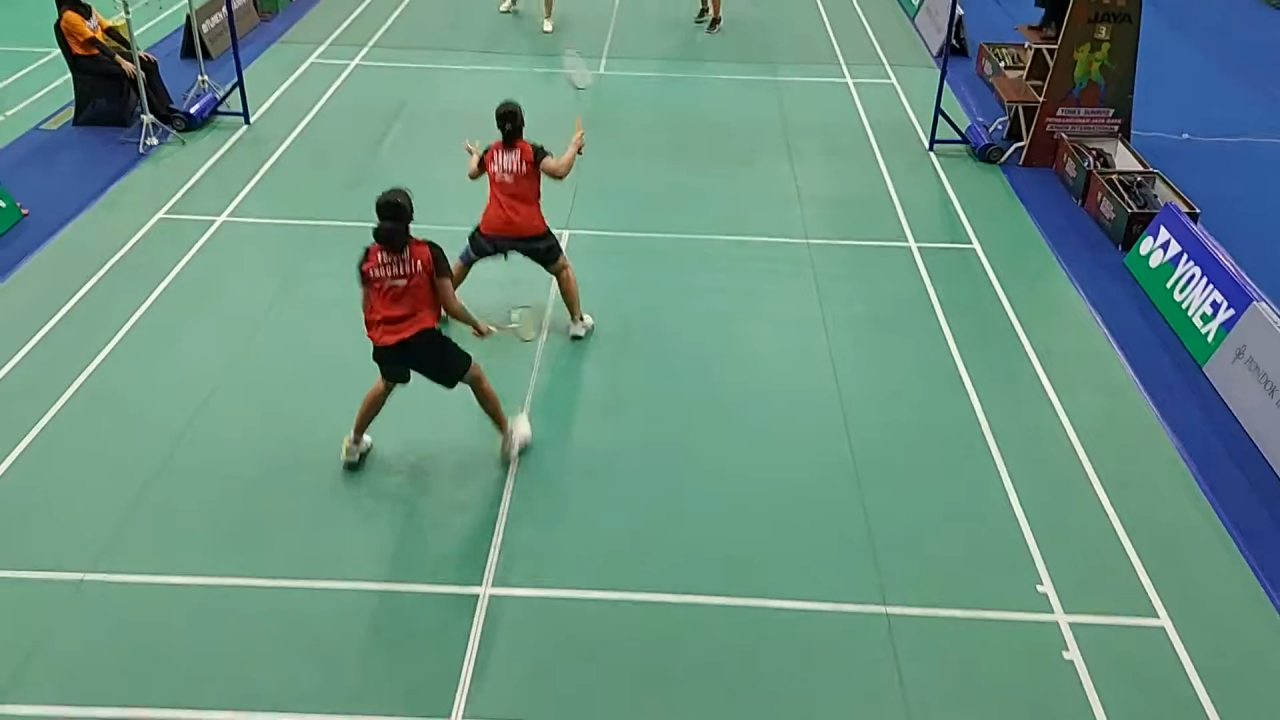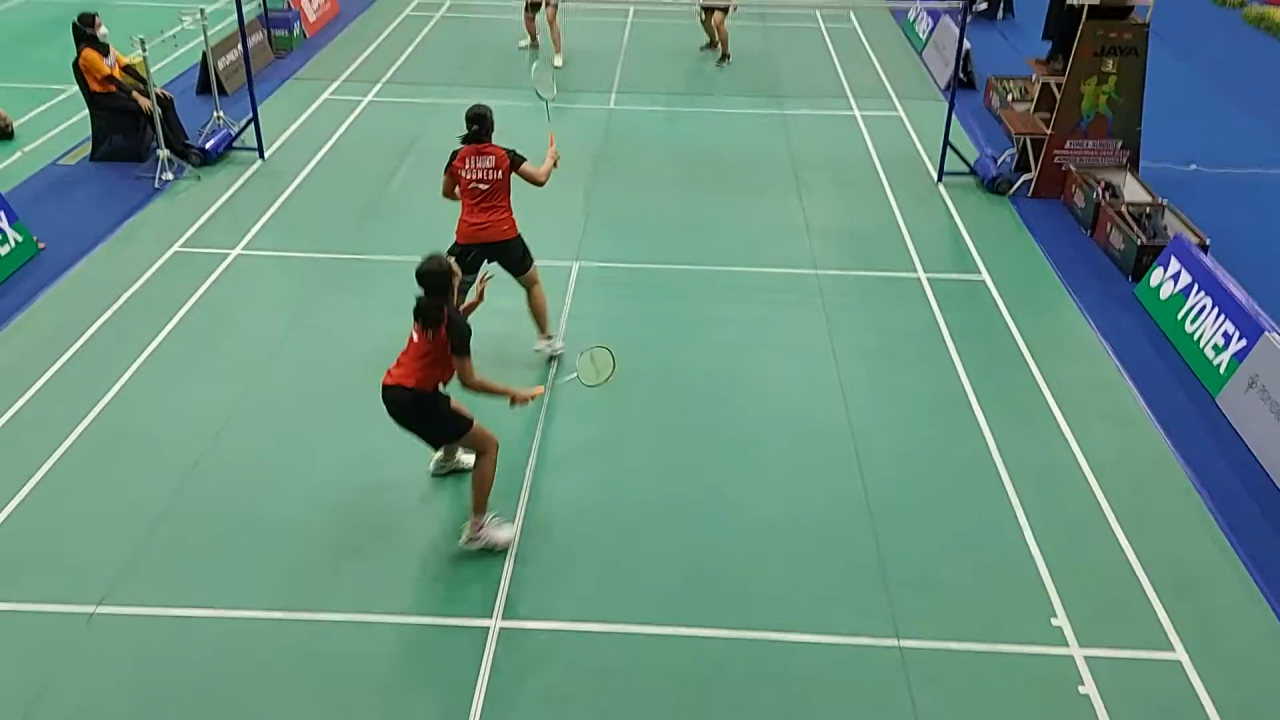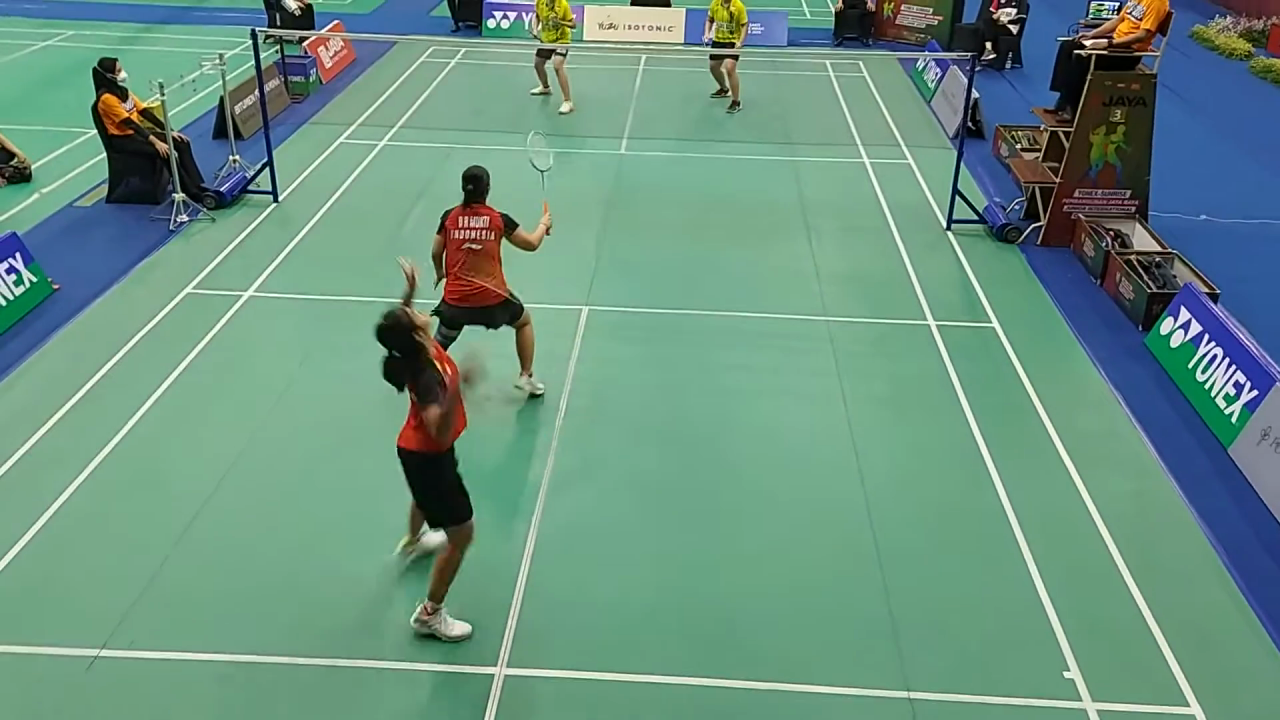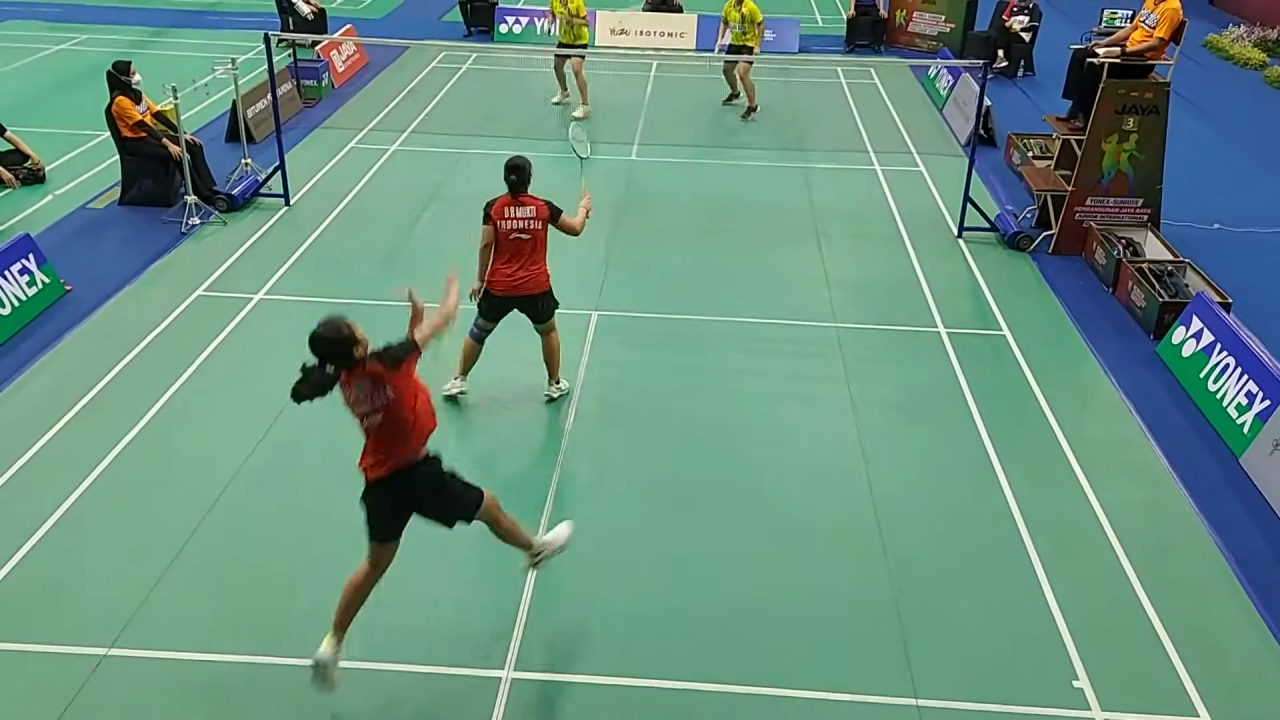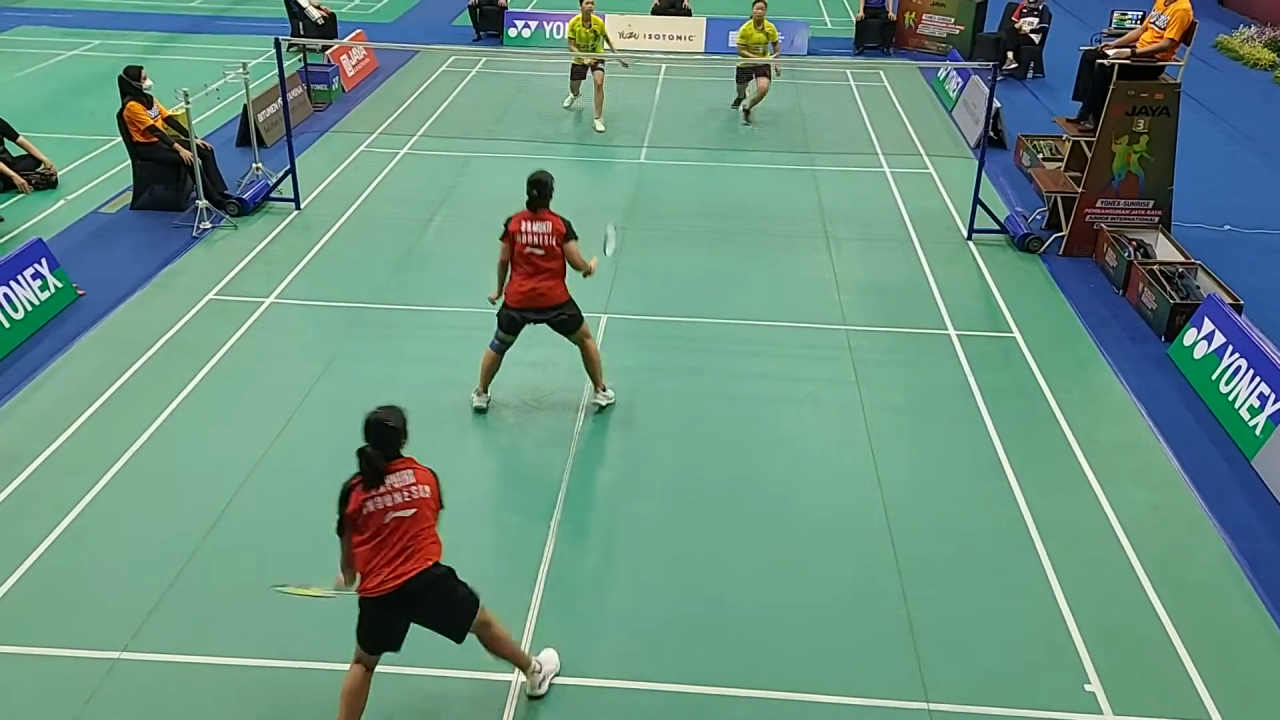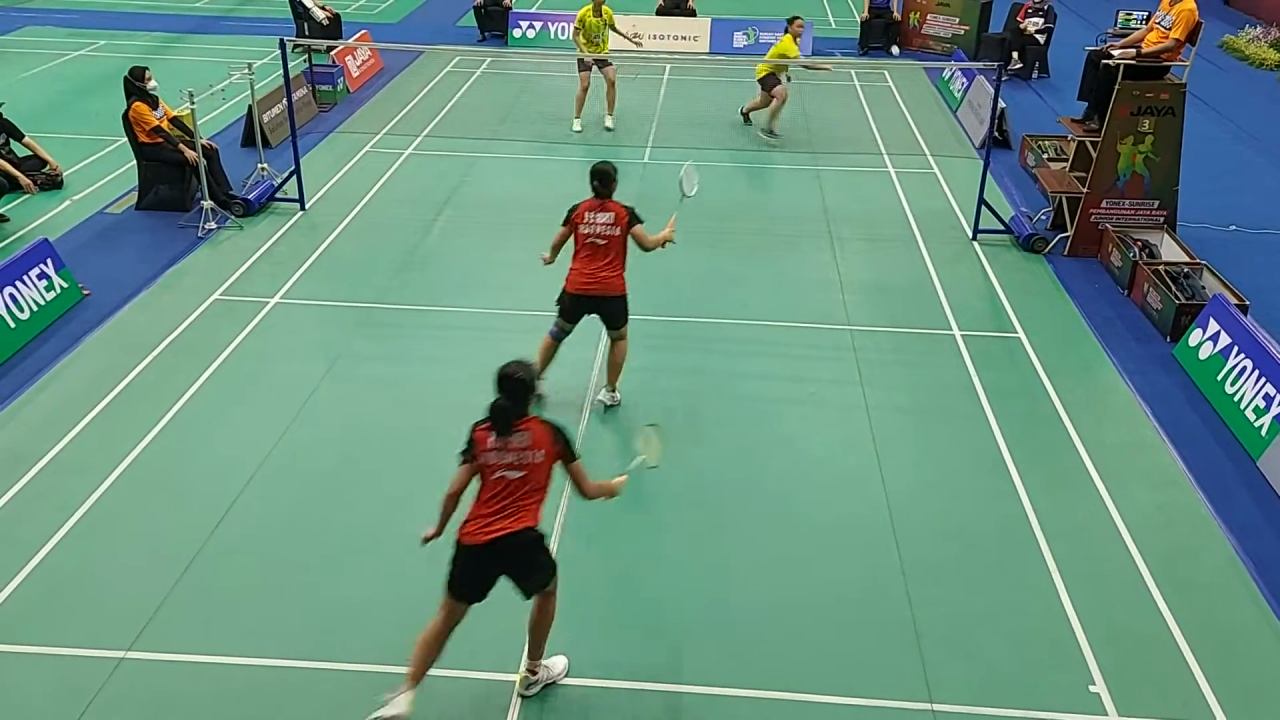
dt=0.3s
person 1, frame 1
left shoulder: (368, 257)
right shoulder: (430, 251)
left elbow: (368, 308)
right elbow: (450, 304)
right wrist: (477, 324)
left hip: (386, 346)
right hip: (423, 338)
left knee: (386, 383)
right knee: (476, 376)
left ankle: (353, 445)
right ankle: (509, 435)
person 1, frame 2
left shoulder: (427, 308)
right shoulder: (455, 324)
right elbow: (468, 381)
left wrist: (474, 302)
right wrist: (513, 393)
left hip: (396, 391)
right hip: (416, 397)
left knee: (458, 416)
right knee: (488, 445)
left ankle: (446, 457)
right ankle: (477, 529)
person 1, frame 3
left shoulder: (411, 350)
right shoulder: (426, 376)
left elbow: (410, 319)
right elbow: (439, 433)
left wrist: (409, 287)
right wrist: (452, 398)
left hip: (413, 449)
right hip: (429, 458)
left knee: (427, 502)
right knee: (461, 533)
left ankle: (412, 541)
right ankle: (429, 614)
person 1, frame 4
left shoulder: (349, 381)
right shoulder: (383, 365)
right elbow: (437, 325)
left wrist: (416, 317)
right wrist: (452, 292)
left hip: (379, 484)
right hip: (412, 473)
left knee: (375, 565)
right knee: (487, 505)
left ankle: (332, 646)
right ankle: (535, 548)
person 1, frame 5
left shoulder: (352, 490)
right shoulder: (424, 476)
left elbow: (348, 558)
left wrist: (348, 579)
left hip: (379, 595)
right hip: (429, 582)
left knee: (363, 663)
right knee: (483, 623)
right ankle: (534, 672)
person 1, frame 6
left shoulder: (481, 434)
right shoulder: (550, 434)
left elbow: (455, 491)
right elbow: (587, 490)
left wrist: (438, 528)
right wrist: (613, 487)
left hip: (476, 541)
right hip: (521, 540)
left knee: (447, 616)
right knee: (548, 590)
right ankle: (534, 672)
person 2, frame 1
left shoulder: (489, 151)
right shoulder: (531, 151)
left elbow: (473, 173)
right elbow: (559, 172)
left wrist: (472, 153)
right wrist: (574, 147)
left hip: (492, 230)
right hip: (529, 228)
left knee: (465, 260)
right knee: (562, 268)
right ankle: (578, 320)
person 2, frame 2
left shoulder: (457, 157)
right shoulder: (505, 156)
left elbow: (448, 192)
right elbow: (540, 178)
right wrist: (550, 158)
left hip: (467, 237)
right hip: (502, 236)
left knee: (460, 289)
right knee: (532, 283)
right ankle: (546, 339)
person 2, frame 3
left shoulder: (450, 217)
right shoulder: (499, 219)
left elbow: (436, 253)
right elbow: (531, 244)
left wrist: (440, 275)
right wrist: (544, 225)
left hip: (456, 297)
right hip: (492, 296)
left knee: (442, 342)
right knee: (524, 323)
right ankle: (527, 378)
person 2, frame 4
left shoulder: (493, 207)
right shoulder: (544, 207)
left elbow: (486, 245)
right elbow: (576, 229)
left wrist: (480, 280)
right wrist: (583, 209)
left hip: (500, 287)
right hip: (535, 287)
left knee: (478, 333)
right knee: (548, 331)
left ankle: (459, 380)
right ankle: (554, 384)
person 2, frame 5
left shoulder: (513, 222)
right shoulder: (560, 224)
left elbow: (503, 261)
right elbow: (577, 264)
left wrist: (499, 290)
right wrist: (590, 265)
left hip: (517, 299)
right hip: (554, 300)
left knee: (498, 346)
right knee: (585, 339)
left ankle: (481, 394)
right ankle: (600, 391)
person 2, frame 6
left shoulder: (577, 211)
right shoulder: (624, 213)
left elbow: (557, 243)
right elbow: (647, 244)
left wrist: (550, 257)
right wrist: (665, 235)
left hip: (576, 288)
right hip: (612, 291)
left knee: (557, 333)
right knee: (618, 338)
left ankle: (535, 378)
right ankle: (610, 391)
